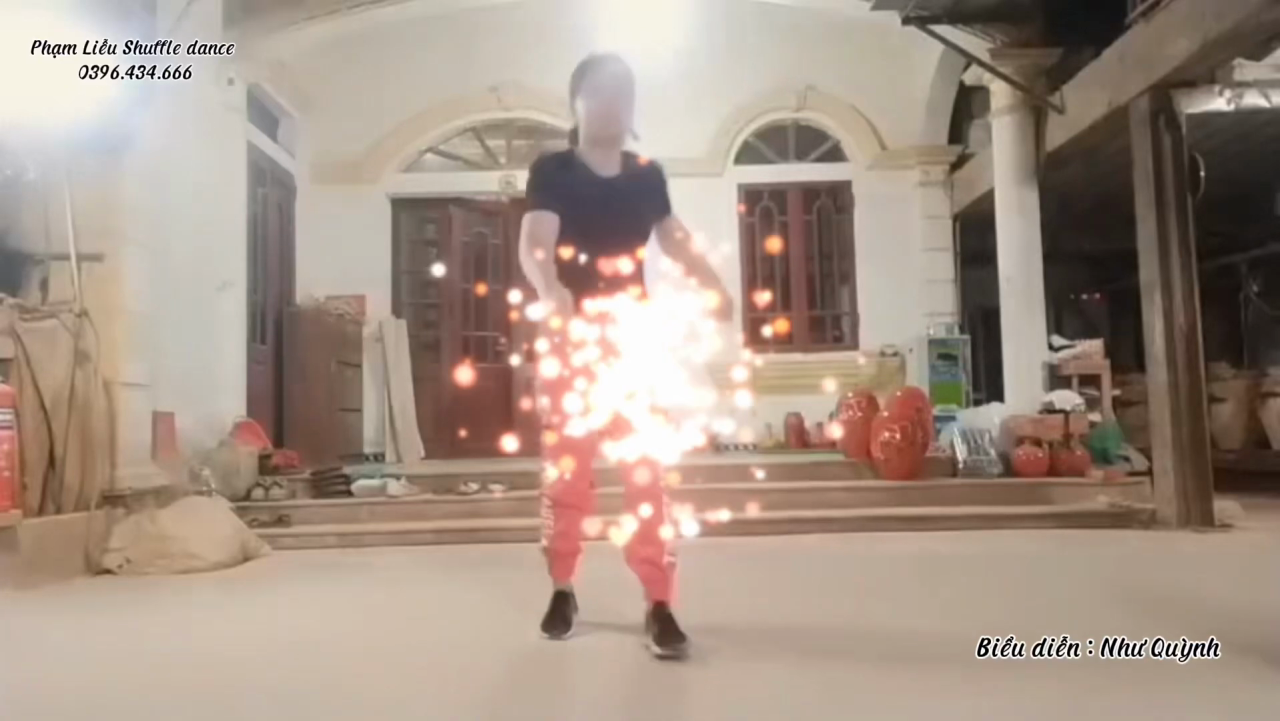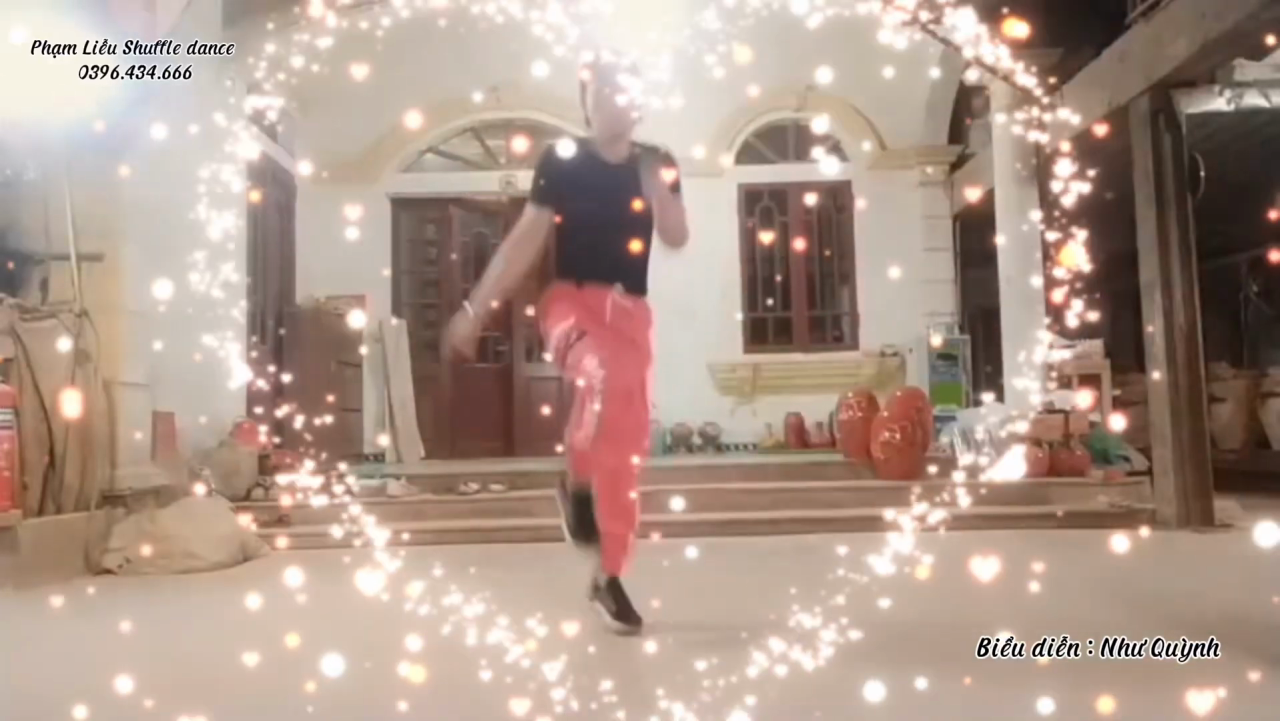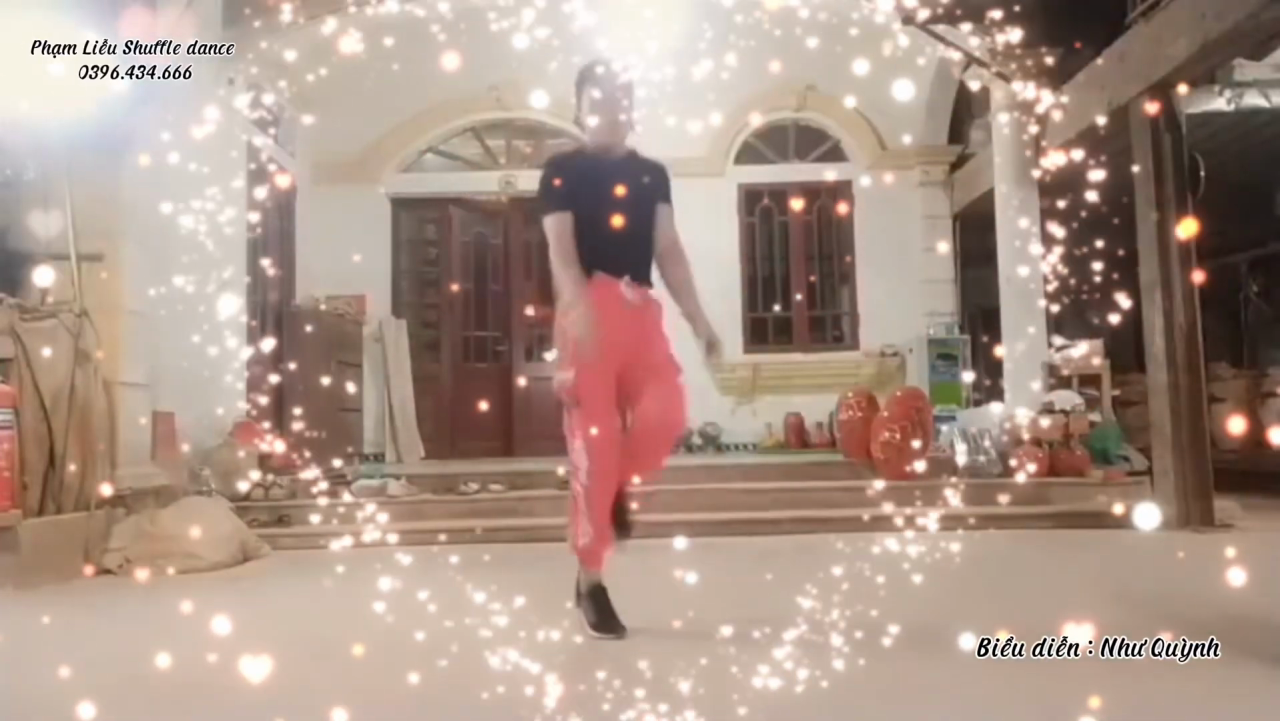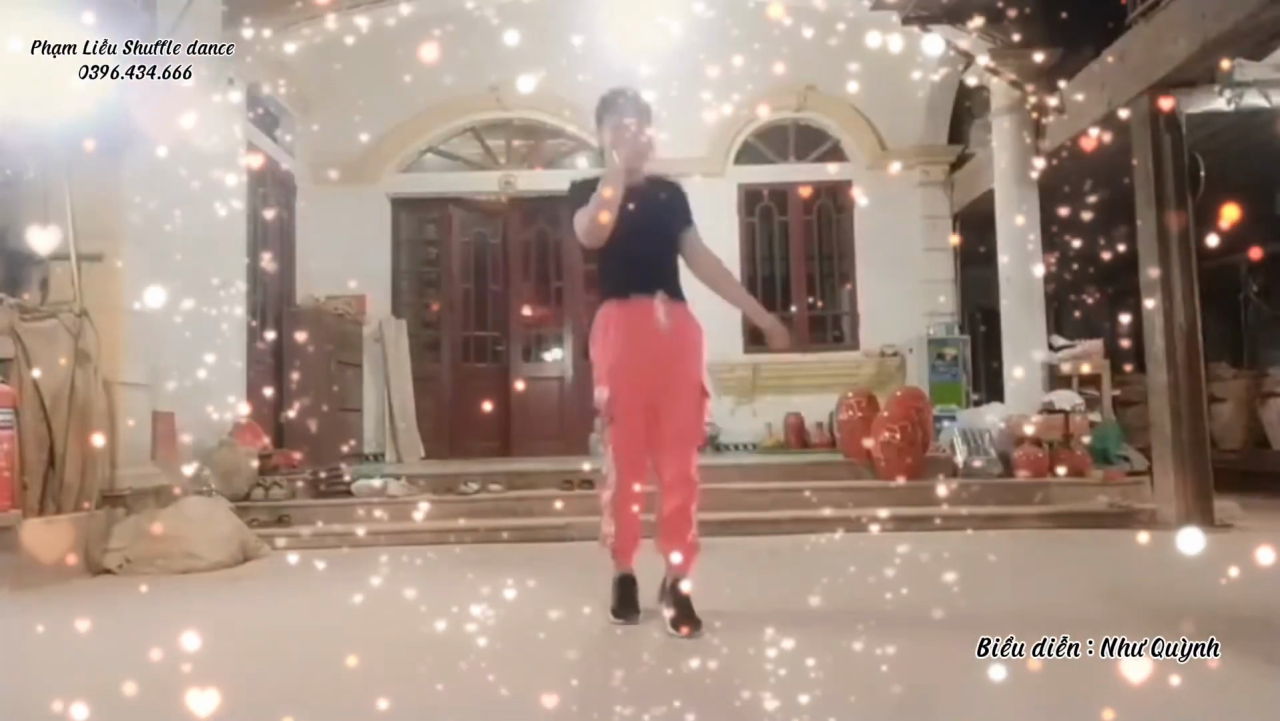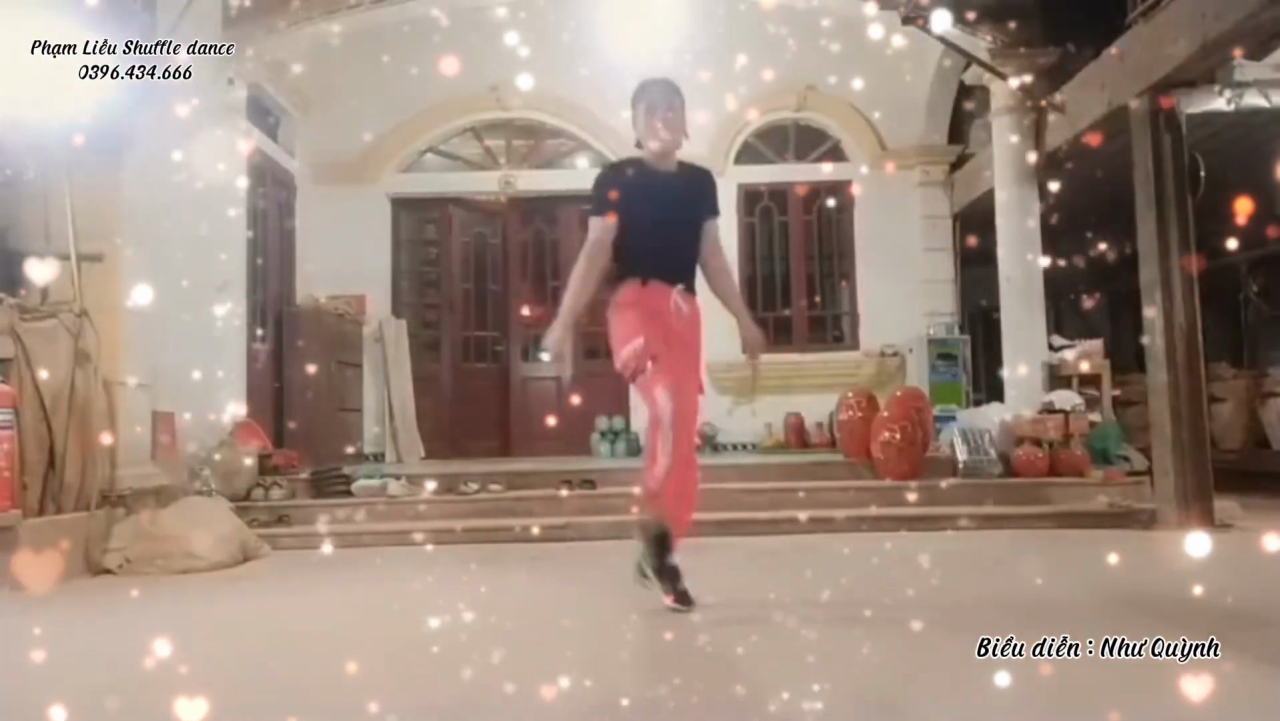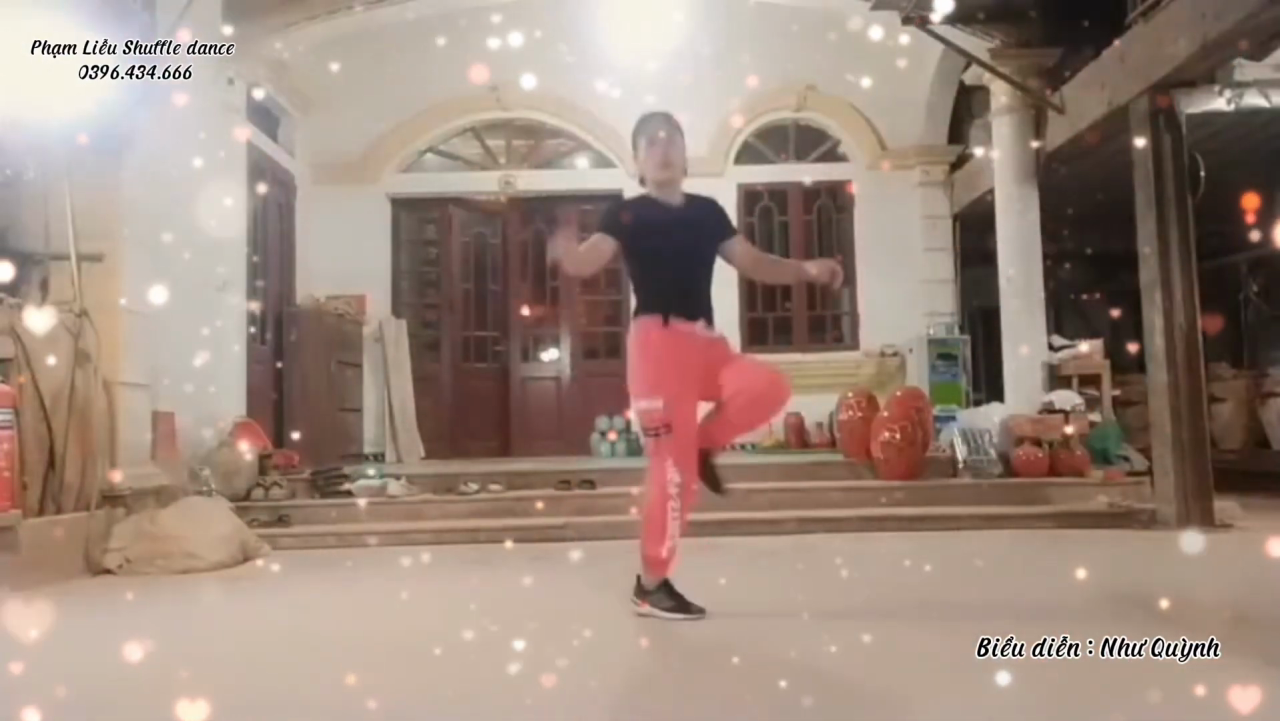
dt=0.4s
person 1, frame 1
left shoulder: (647, 174)
right shoulder: (551, 172)
left elbow: (673, 238)
right elbow: (533, 247)
left wrist: (715, 286)
right wrist: (550, 290)
left knee: (646, 472)
right knee: (567, 472)
left ankle: (658, 606)
right ankle: (562, 591)
person 1, frame 2
left shoulder: (657, 164)
right shoulder: (562, 162)
left elbow: (677, 237)
right elbow: (525, 241)
left wrist: (660, 188)
right wrist: (475, 309)
left hip: (628, 312)
right hip: (575, 303)
left knee: (630, 448)
right knee: (604, 378)
left ankle: (611, 578)
right ankle: (576, 484)
person 1, frame 3
left shoulder: (652, 172)
right shoulder: (562, 170)
left elbow: (668, 249)
right elbow: (560, 247)
left wrist: (699, 320)
right wrist: (575, 308)
left hip: (641, 310)
right hip: (593, 312)
left knee: (665, 415)
right knee: (593, 447)
left ankle: (617, 481)
right ankle: (591, 582)
person 1, frame 4
left shoulder: (669, 192)
right shoulder: (586, 190)
left elbow: (700, 260)
right elbow: (591, 233)
left wrist: (758, 313)
right wrist: (615, 172)
left hip: (676, 325)
right hip: (621, 325)
left knee: (680, 460)
right knee: (626, 456)
left ankle: (677, 582)
right ankle: (624, 574)
person 1, frame 5
left shoulder: (700, 182)
right shoulder: (617, 178)
left elbow: (712, 257)
right elbow: (595, 252)
left wrist: (744, 320)
right wrist: (564, 321)
left hip: (685, 312)
right hip: (635, 305)
left knee: (682, 439)
right knee: (671, 407)
left ankle: (662, 557)
right ankle: (658, 523)
person 1, frame 6
left shoulder: (707, 211)
right shoulder: (626, 214)
left elbow: (750, 262)
right elbow: (589, 260)
left wrist: (806, 270)
right wrist: (567, 250)
left hip: (705, 341)
right hip: (658, 341)
left knee: (767, 387)
right knee: (672, 468)
left ankle: (704, 445)
right ankle: (651, 583)
